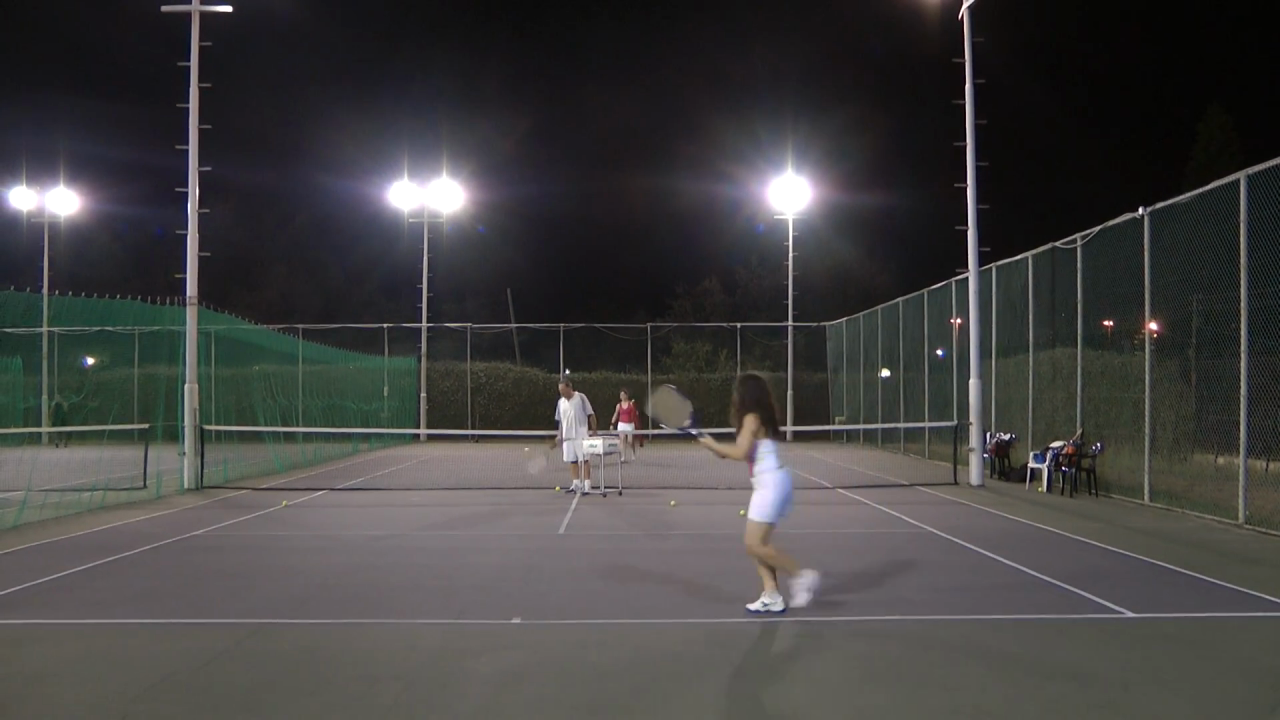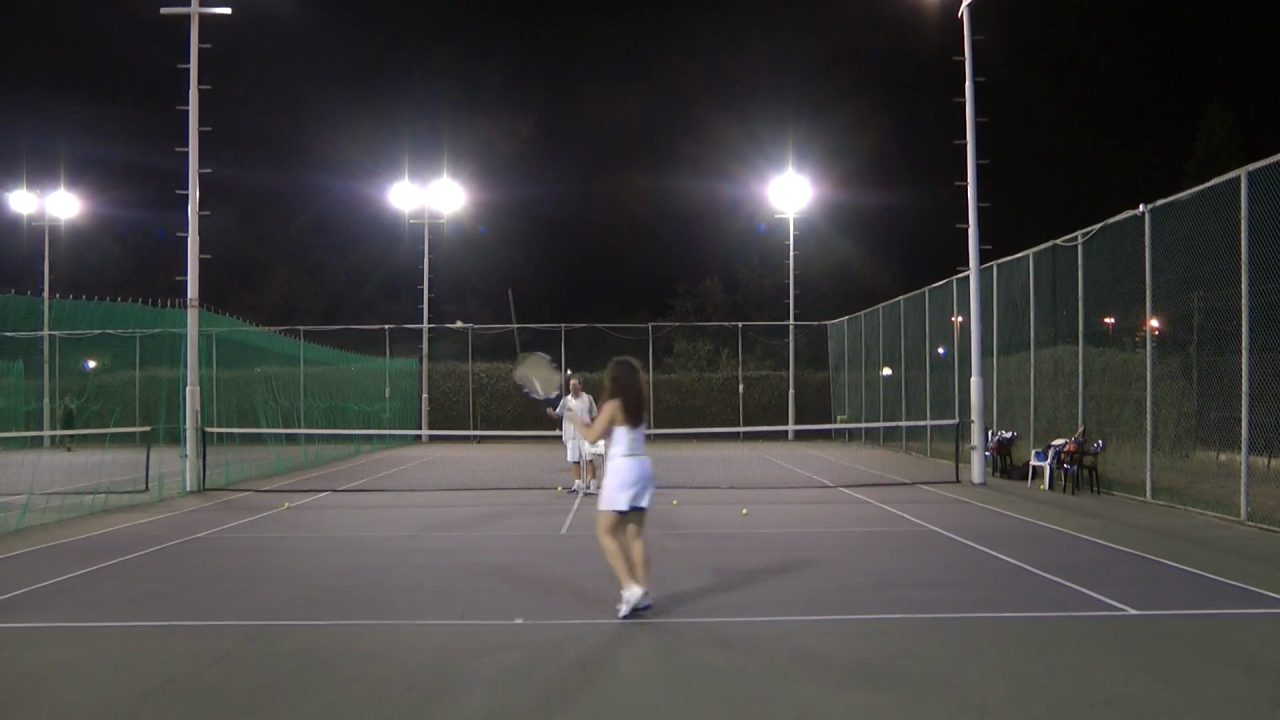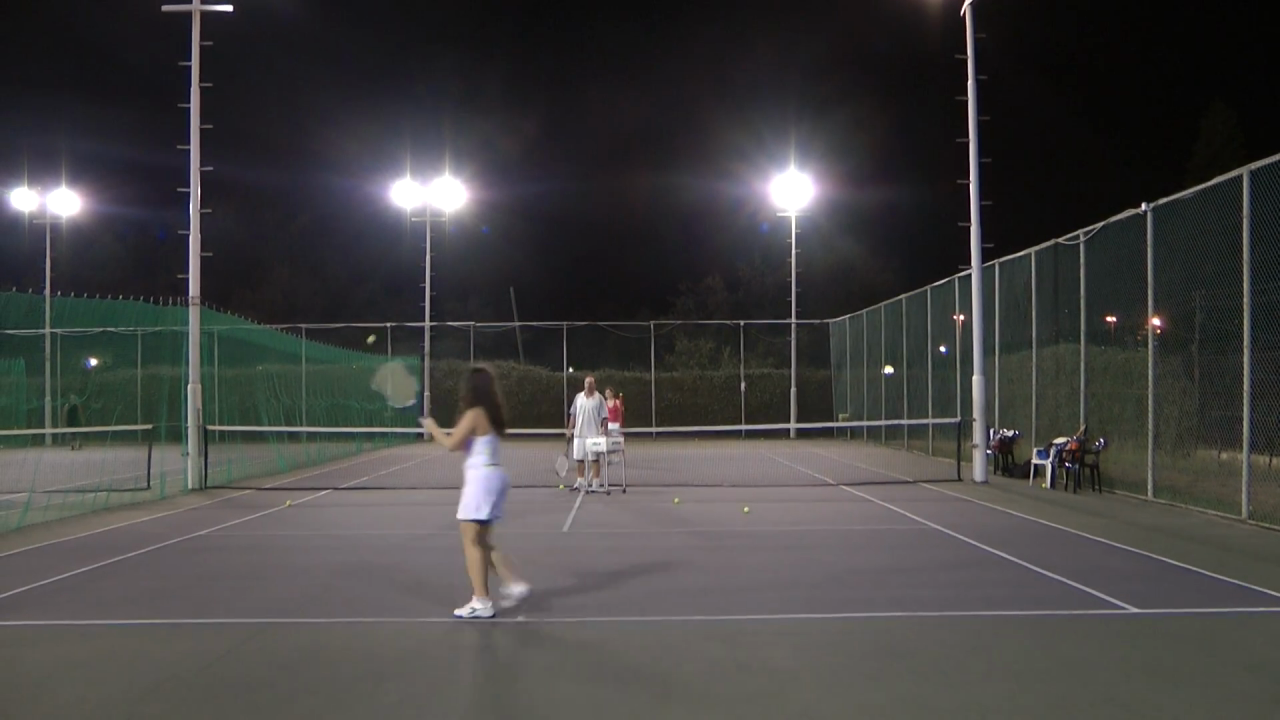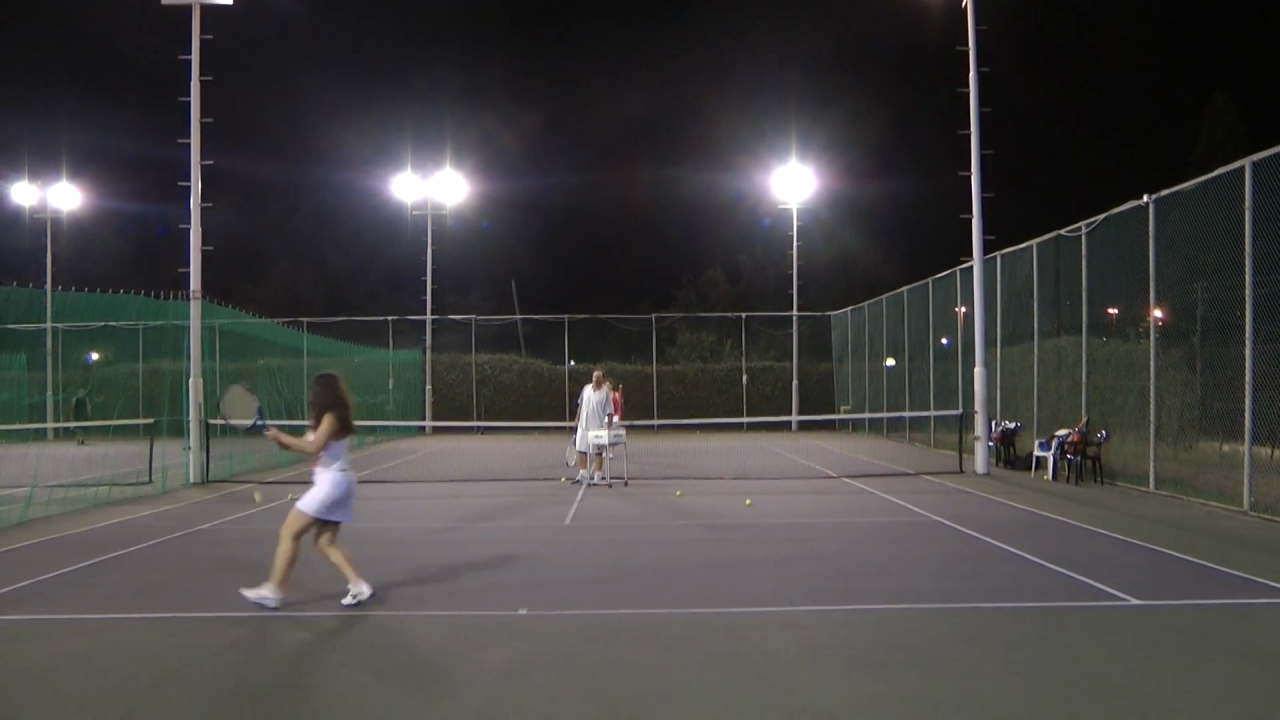
dt=0.5s
person 1, frame 1
left shoulder: (752, 418)
right shoulder: (762, 418)
left elbow: (739, 453)
left wrist: (712, 444)
right wrist: (724, 451)
left hip: (772, 483)
right hip: (770, 484)
left knee: (753, 544)
right knee: (759, 543)
left ankle: (801, 577)
right ankle: (772, 596)
person 1, frame 2
left shoulder: (614, 405)
right shoulder: (638, 406)
left elbow: (593, 436)
left wrist: (577, 420)
left hip: (621, 470)
right hip: (642, 467)
left knee: (606, 534)
right knee: (634, 535)
left ankle: (631, 588)
right ankle: (641, 592)
person 1, frame 3
left shoulder: (474, 414)
right shoulder: (490, 414)
left elbow: (450, 445)
left wrist: (433, 428)
right wrist: (441, 433)
left hip: (481, 479)
right hip: (492, 478)
left knee: (472, 543)
right knee: (481, 542)
left ankle: (482, 603)
right ankle: (514, 585)
person 1, frame 4
left shoulder: (331, 418)
right shoulder: (334, 418)
left elbow: (313, 447)
right elbow: (312, 445)
left wrist: (282, 437)
right wrist: (285, 440)
left hip: (331, 483)
right hip: (338, 483)
left knee: (288, 533)
right knee: (325, 542)
left ankle: (272, 591)
right ankle: (358, 586)
